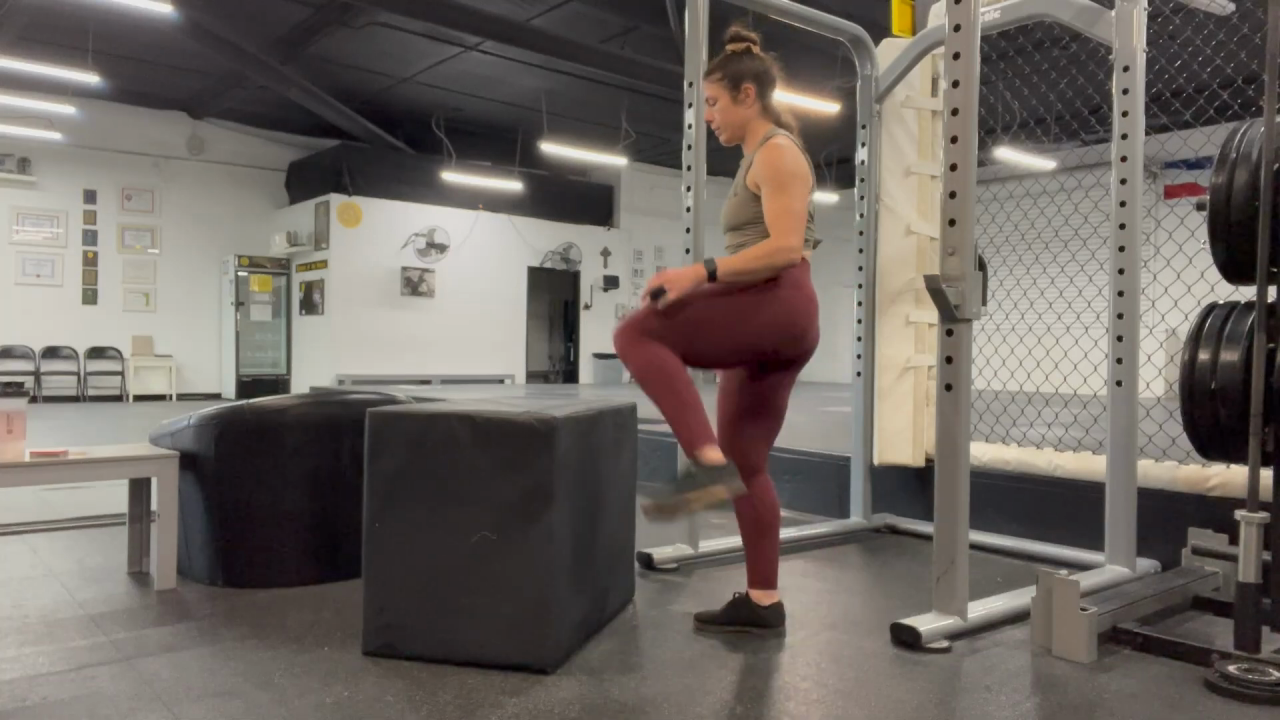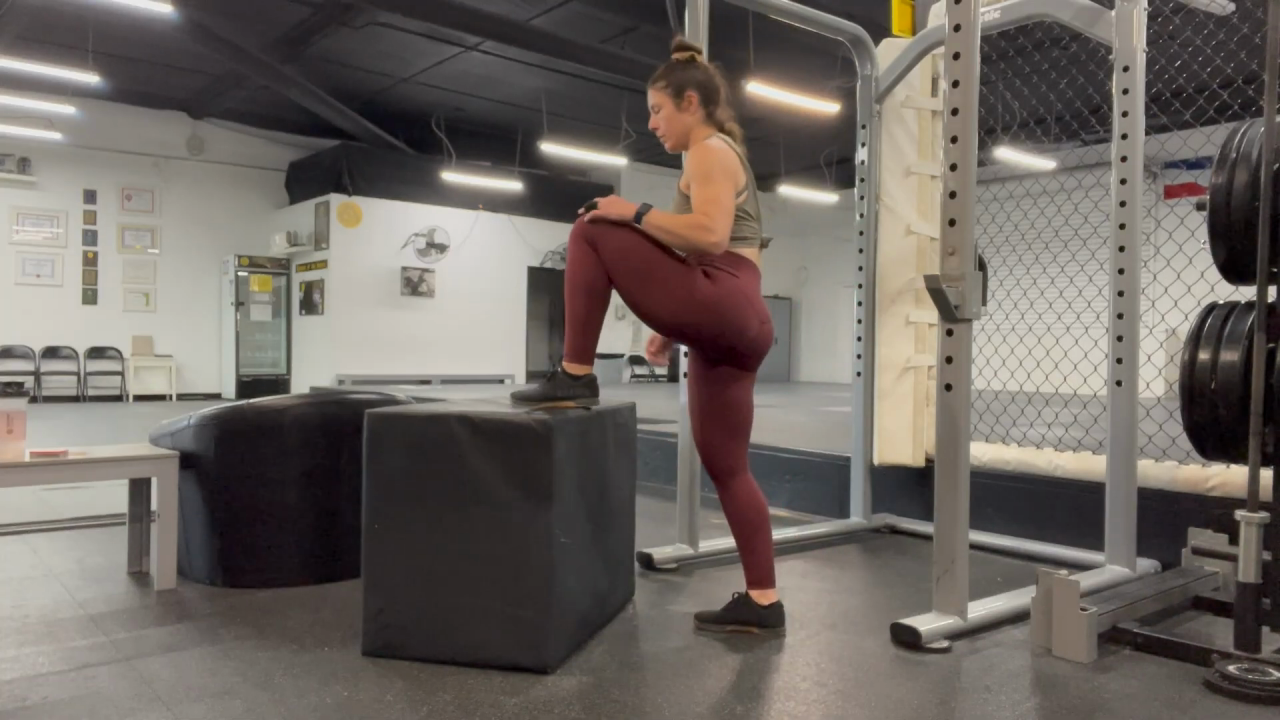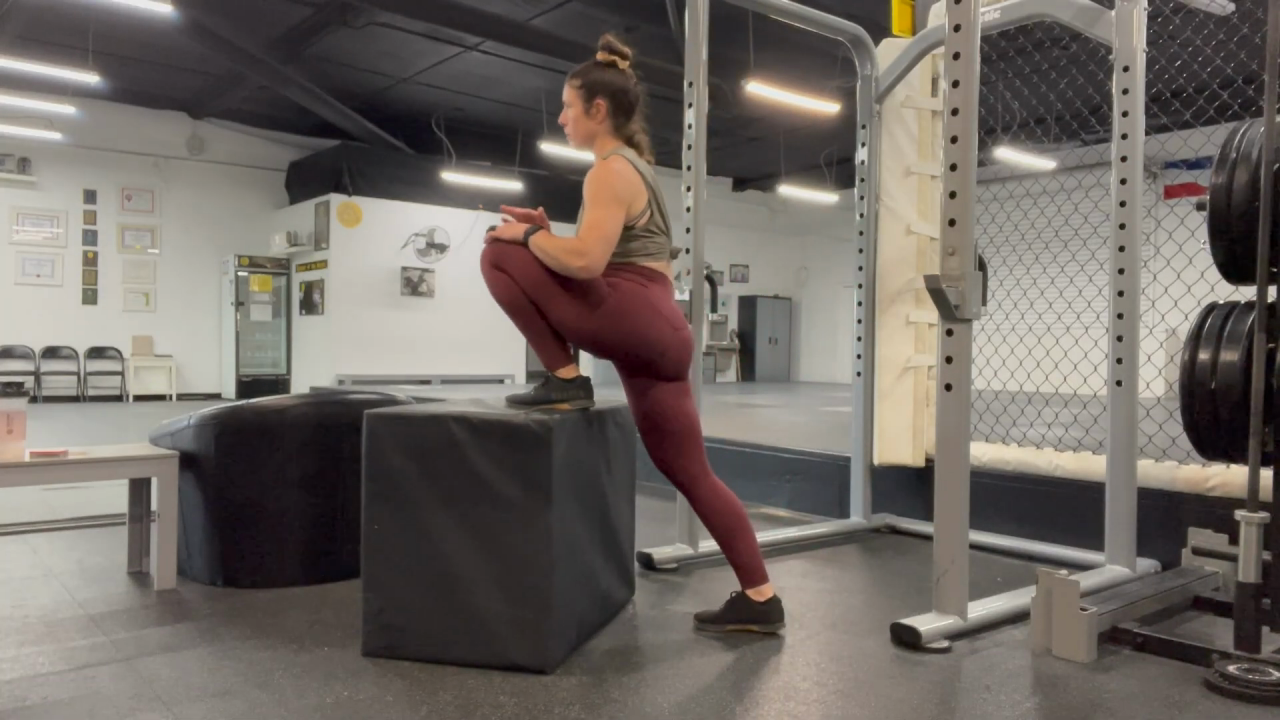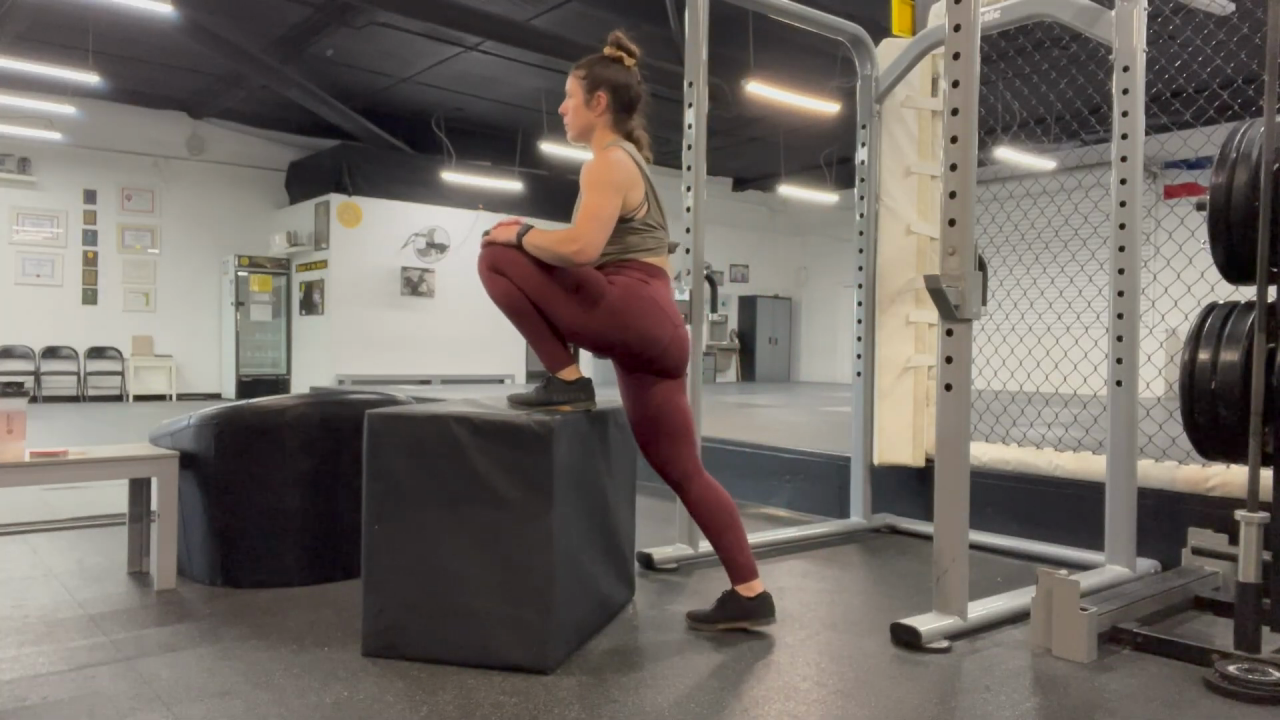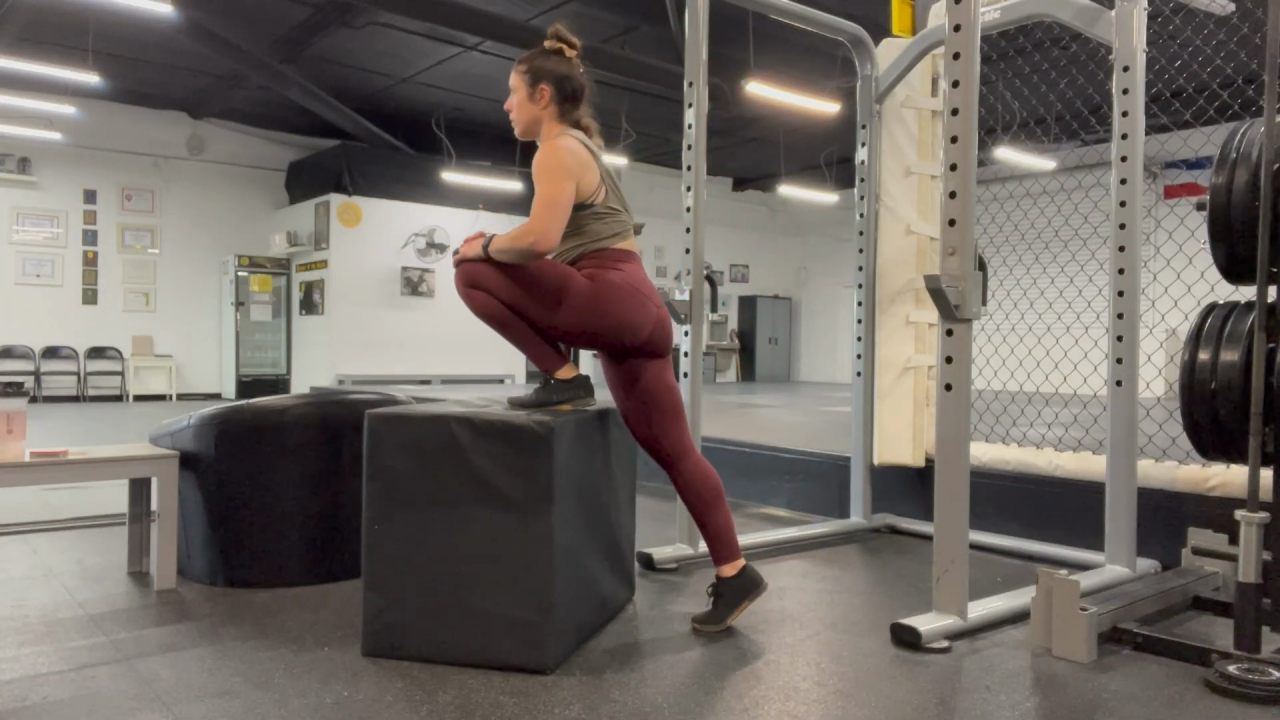
dt=1s
person 1, frame 1
left shoulder: (777, 152)
right shoulder: (761, 159)
left elbow: (786, 249)
left wrist: (702, 276)
right wrist: (724, 321)
left hip: (779, 311)
right hip: (775, 327)
left knee: (636, 338)
right knee: (745, 463)
left ankle: (708, 465)
right ankle: (762, 601)
person 1, frame 2
left shoulder: (708, 152)
right shoulder: (722, 156)
left elbow: (709, 237)
left wrist: (636, 214)
right wrist: (674, 327)
left hip: (720, 312)
right hip: (737, 327)
left knee: (592, 233)
right knee: (726, 467)
left ankle: (575, 377)
right ankle: (762, 602)
person 1, frame 3
left shoulder: (608, 170)
right shoulder: (630, 166)
left elbow: (587, 262)
left wrist: (529, 237)
right wrist: (547, 231)
left hip: (633, 323)
right hip: (659, 335)
left knee: (499, 255)
right knee: (690, 473)
left ankle: (564, 381)
right ankle: (759, 598)
person 1, frame 4
left shoulder: (607, 162)
right shoulder: (627, 160)
left elbow: (582, 249)
left wrist: (521, 234)
right wrist: (534, 238)
left hip: (632, 317)
right hip: (653, 328)
left knee: (497, 258)
right knee: (682, 470)
left ankle: (567, 381)
right ankle: (748, 593)
person 1, frame 5
left shoulder: (557, 151)
right shoulder: (580, 146)
left elbow: (540, 239)
left wrist: (486, 245)
right wrist: (501, 246)
left hip: (612, 304)
right hip: (635, 312)
left knee: (474, 273)
right knee: (674, 452)
left ankle: (563, 379)
right ankle: (734, 575)
